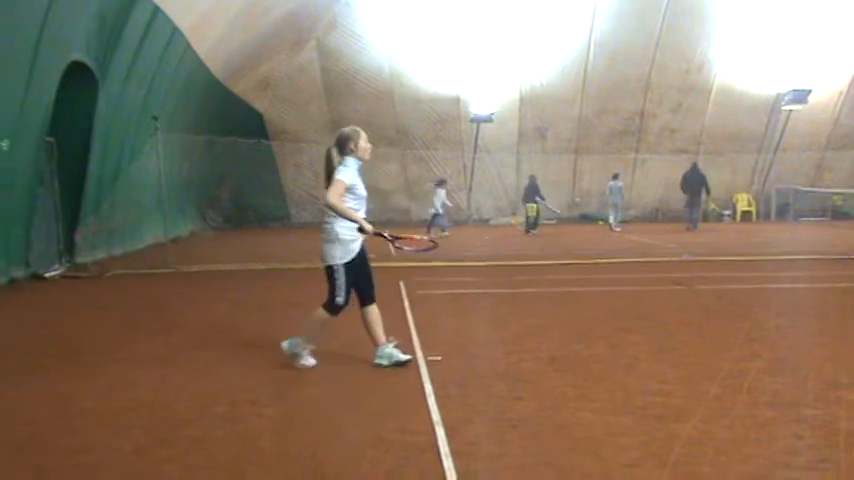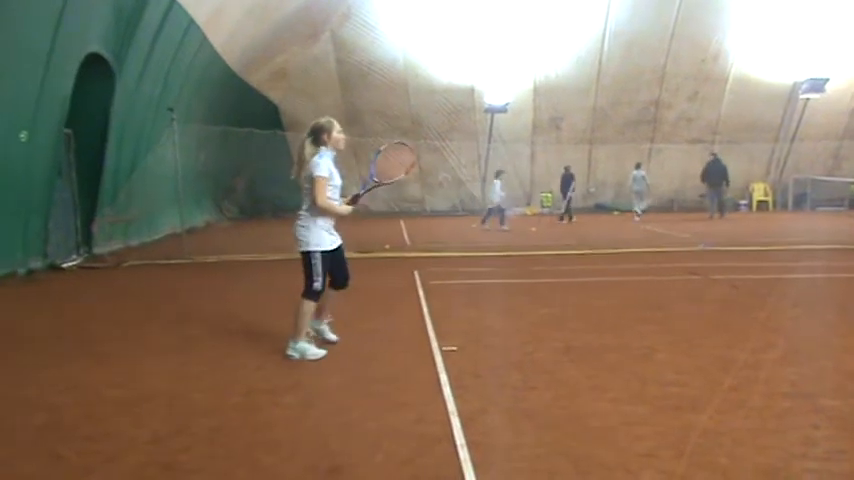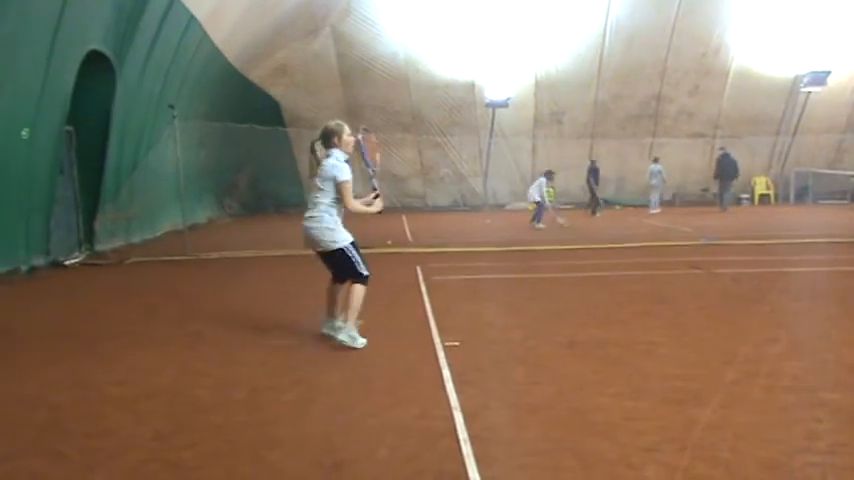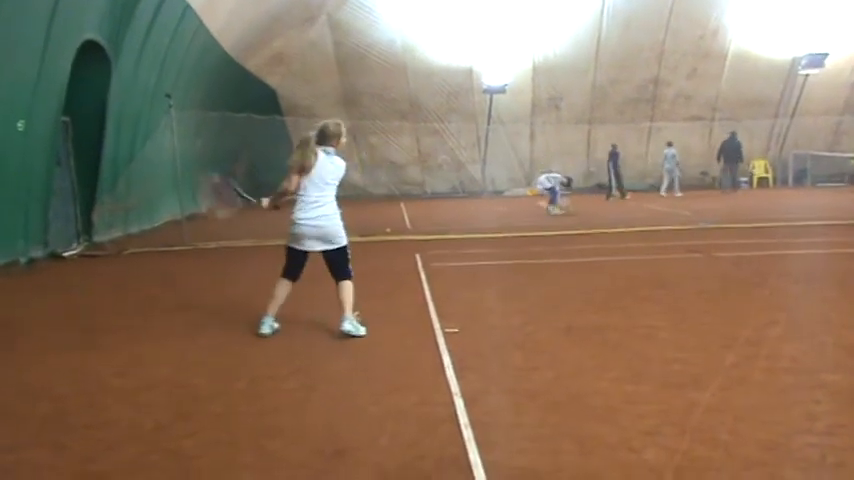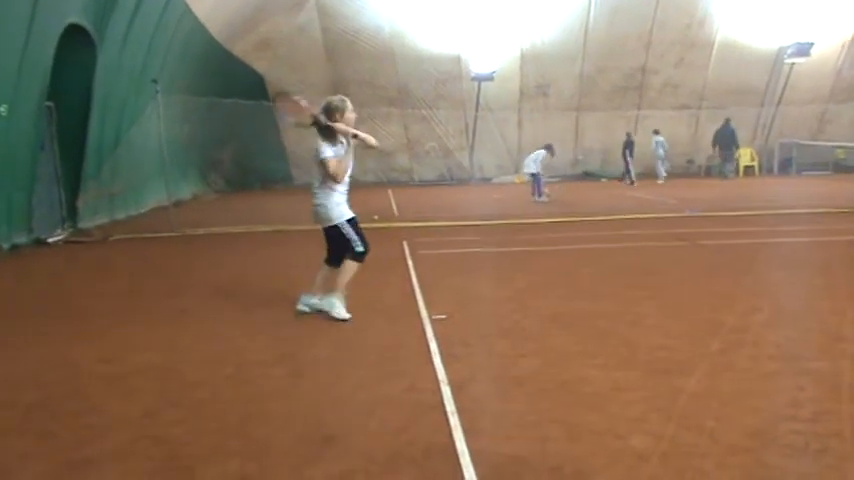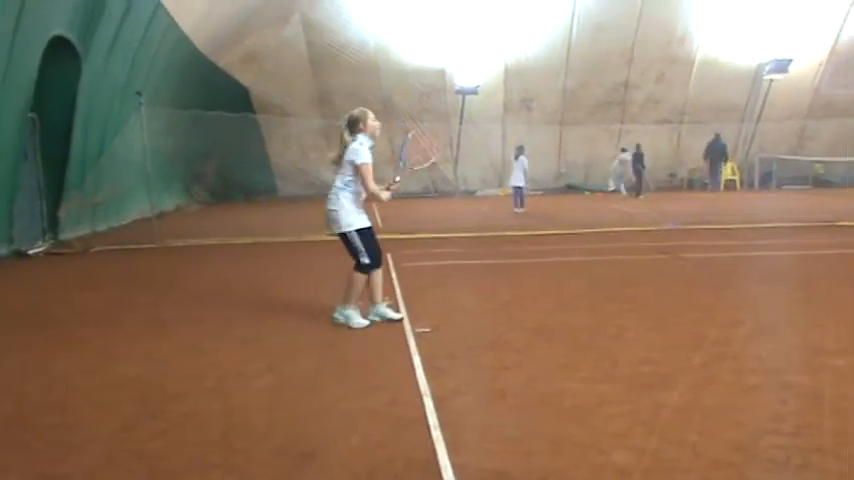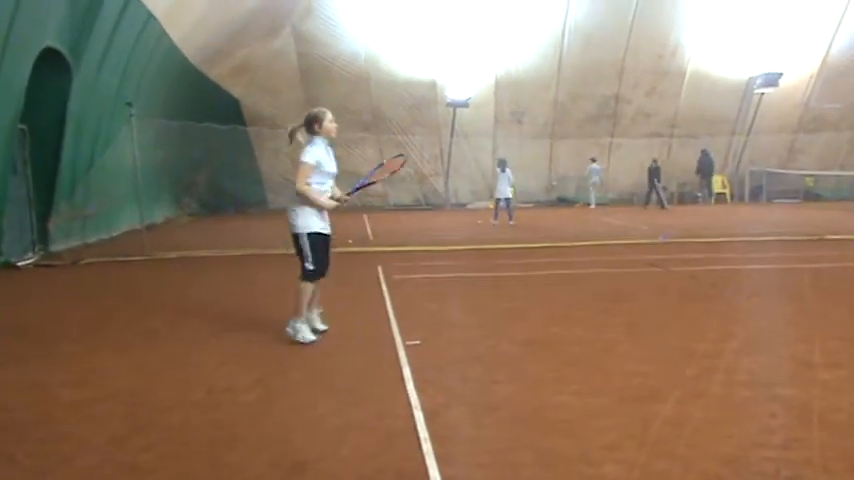
dt=0.7s
person 1, frame 1
left shoulder: (351, 171)
right shoulder: (346, 171)
right elbow: (331, 201)
left wrist: (360, 225)
right wrist: (361, 222)
left hip: (353, 244)
right hip: (340, 245)
left knee: (368, 297)
right knee: (337, 301)
left ankle: (384, 350)
right ankle: (298, 344)
person 1, frame 2
left shoulder: (326, 161)
right shoulder: (321, 162)
right elbow: (320, 202)
left wrist: (342, 203)
right wrist: (342, 210)
left hip: (326, 231)
right hip: (314, 232)
left knee: (341, 279)
right knee: (315, 287)
left ankle: (319, 323)
right ankle: (298, 343)
person 1, frame 3
left shoulder: (328, 164)
right shoulder: (340, 166)
right elbow: (349, 206)
left wrist: (366, 200)
right wrist: (373, 208)
left hip: (315, 227)
right hip: (327, 229)
left knee: (341, 275)
right knee: (361, 276)
left ankle: (333, 323)
right ankle: (348, 330)
person 1, frame 4
left shoulder: (303, 155)
right shoulder: (339, 164)
left elbow: (290, 187)
left wrist: (274, 199)
left hip: (301, 227)
right hip: (330, 228)
left knee: (289, 274)
right knee: (343, 275)
left ankle: (268, 322)
right ankle: (349, 321)
person 1, frame 5
left shoulder: (345, 136)
right shoulder: (325, 144)
left elbow: (373, 143)
right elbow: (337, 177)
left wrist: (352, 132)
right wrist: (349, 149)
left hip: (335, 204)
right hip: (330, 205)
left knee: (336, 256)
right knee: (359, 249)
left ankle: (309, 299)
right ankle: (333, 298)
person 1, frame 6
left shoulder: (360, 148)
right shoulder: (360, 149)
right elbow: (369, 187)
left wrist: (383, 189)
right wrist: (383, 196)
left hip: (353, 211)
right hip: (343, 211)
left knee: (375, 257)
right knee: (366, 260)
left ankle: (378, 307)
right ankle: (346, 310)
person 1, frame 7
left shoulder: (327, 152)
right shoulder: (312, 151)
right elbow: (300, 186)
left wrist: (337, 195)
right wrist: (323, 202)
left hip: (320, 216)
right hip: (305, 215)
left knee: (320, 267)
right knee: (311, 268)
left ankle: (311, 313)
right ankle: (298, 322)
